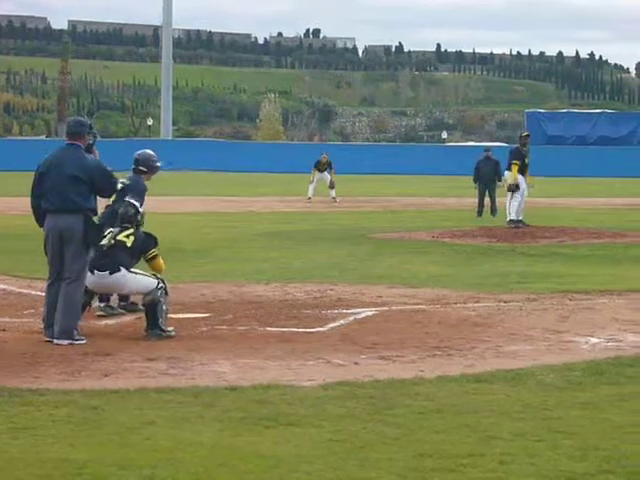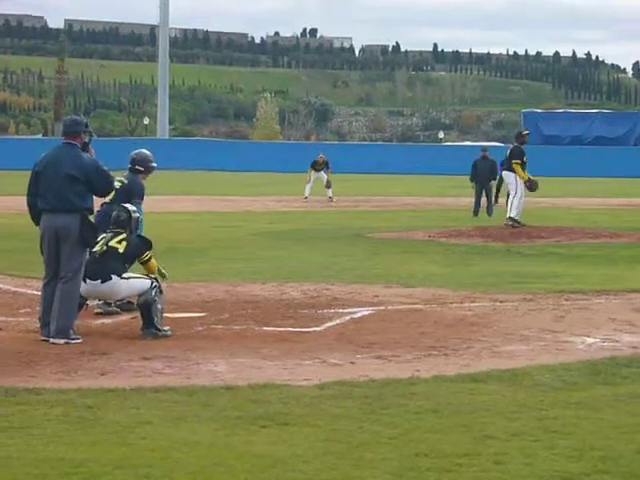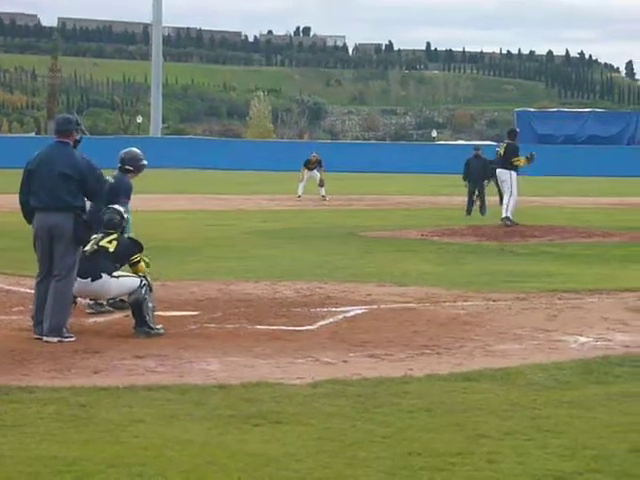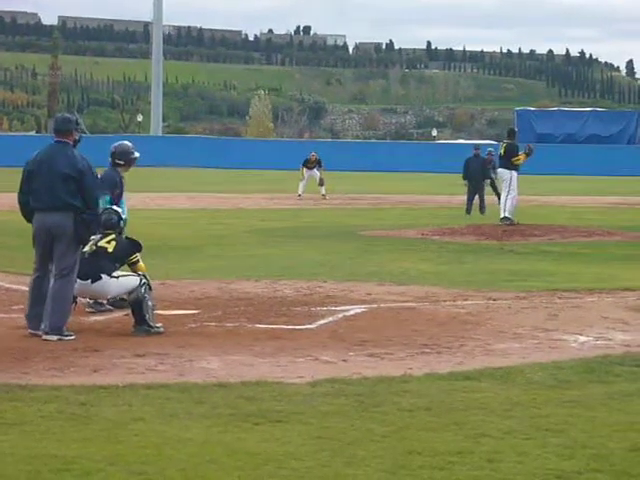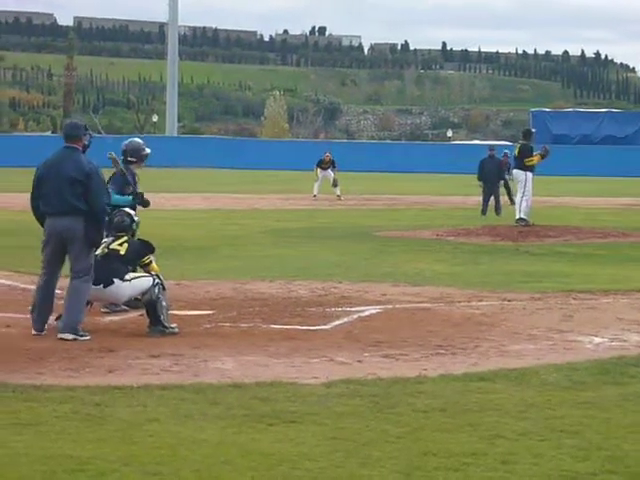
dt=0.3s
person 1, frame 1
left shoulder: (48, 161)
right shoulder: (89, 162)
left elbow: (36, 196)
right elbow: (109, 188)
left wrist: (43, 222)
left hip: (52, 221)
right hip: (77, 222)
left knee: (54, 276)
right knee: (73, 277)
left ankle: (50, 329)
right ankle: (65, 332)
person 1, frame 2
left shoulder: (44, 160)
right shoulder: (86, 162)
left elbow: (32, 196)
right elbow: (106, 188)
left wrist: (40, 221)
left hip: (48, 221)
right hip: (74, 222)
left knee: (50, 275)
right knee: (70, 276)
left ankle: (46, 328)
right ankle: (61, 331)
person 1, frame 3
left shoulder: (37, 159)
right shoulder: (79, 161)
left elbow: (24, 194)
right elbow: (98, 193)
left wrist: (32, 219)
right wrist: (92, 171)
left hip: (41, 219)
right hip: (67, 220)
left knee: (44, 274)
right knee: (63, 274)
left ankle: (40, 326)
right ankle: (55, 329)
person 1, frame 4
left shoulder: (36, 159)
right shoulder: (79, 161)
left elbow: (24, 195)
right elbow: (92, 198)
left wrist: (32, 218)
right wrist: (89, 222)
left hip: (41, 219)
right hip: (68, 220)
left knee: (41, 271)
right knee: (64, 273)
left ankle: (34, 322)
right ankle: (54, 328)
person 1, frame 5
left shoulder: (46, 165)
right shoulder: (87, 165)
left elbow: (35, 200)
right elbow: (99, 202)
left wrist: (46, 222)
right wrist: (98, 228)
left hip: (53, 224)
right hip: (79, 224)
left knee: (48, 273)
right knee: (82, 276)
left ankle: (38, 324)
right ankle: (69, 326)
person 2, frame 1
left shoulder: (128, 181)
right shoulder: (139, 185)
left hip: (110, 225)
right hip: (112, 227)
left ankle: (124, 301)
right ankle: (103, 304)
person 2, frame 2
left shoulder: (122, 180)
right shoulder: (137, 185)
right elbow: (137, 214)
left hip: (103, 223)
right hip: (110, 226)
left ankle: (120, 300)
right ankle: (103, 301)
person 2, frame 3
left shoulder: (115, 179)
right shoulder: (124, 183)
right elbow: (124, 213)
right wrist: (126, 235)
left hip: (96, 223)
right hip: (98, 225)
left ankle: (112, 298)
right ankle: (94, 302)
person 2, frame 4
left shoulder: (117, 176)
right shoulder: (110, 177)
left elbow: (120, 201)
right elbow: (102, 204)
left wrist: (123, 218)
left ankle: (112, 297)
right ankle: (94, 300)
person 2, frame 5
left shoulder: (133, 174)
right shoulder: (121, 174)
left elbow: (135, 197)
right elbow: (109, 197)
left wrist: (142, 200)
right wrist: (132, 199)
right ankle: (110, 301)
person 3, frame 1
left shoulder: (108, 232)
right shoulder: (142, 237)
right elbow: (159, 268)
left hip: (93, 277)
right hip: (118, 276)
left knee: (85, 286)
right knee: (158, 286)
right ankle: (157, 329)
person 3, frame 2
left shoulder: (102, 237)
right shoulder: (136, 241)
right elbow: (153, 269)
right wrist: (144, 251)
left hip: (87, 286)
right hip: (111, 284)
left knee: (80, 287)
right knee: (152, 285)
right ankle: (152, 328)
person 3, frame 3
left shoulder: (94, 238)
right shoulder: (126, 243)
right elbow: (141, 271)
right wrist: (133, 250)
left hip: (77, 285)
right hip: (102, 283)
right knee: (142, 282)
right ankle: (145, 326)
person 3, frame 4
left shoulder: (93, 239)
right shoulder: (124, 243)
right elbow: (141, 270)
right wrist: (137, 260)
left hip: (78, 286)
right hip: (101, 284)
right knee: (141, 281)
right ankle: (144, 325)
person 3, frame 5
left shoulder: (104, 243)
right shoulder: (139, 244)
right elbow: (154, 272)
left hip: (92, 290)
right hip: (117, 289)
right knee: (154, 281)
right ankle: (159, 325)
